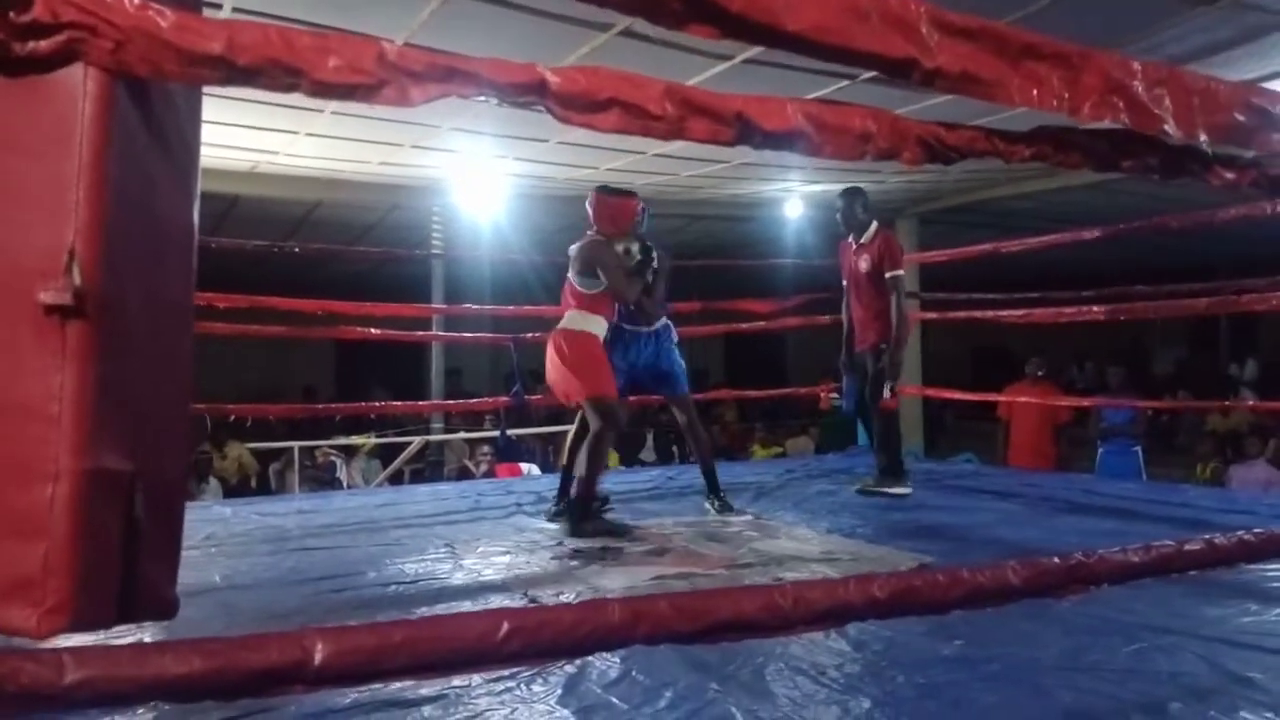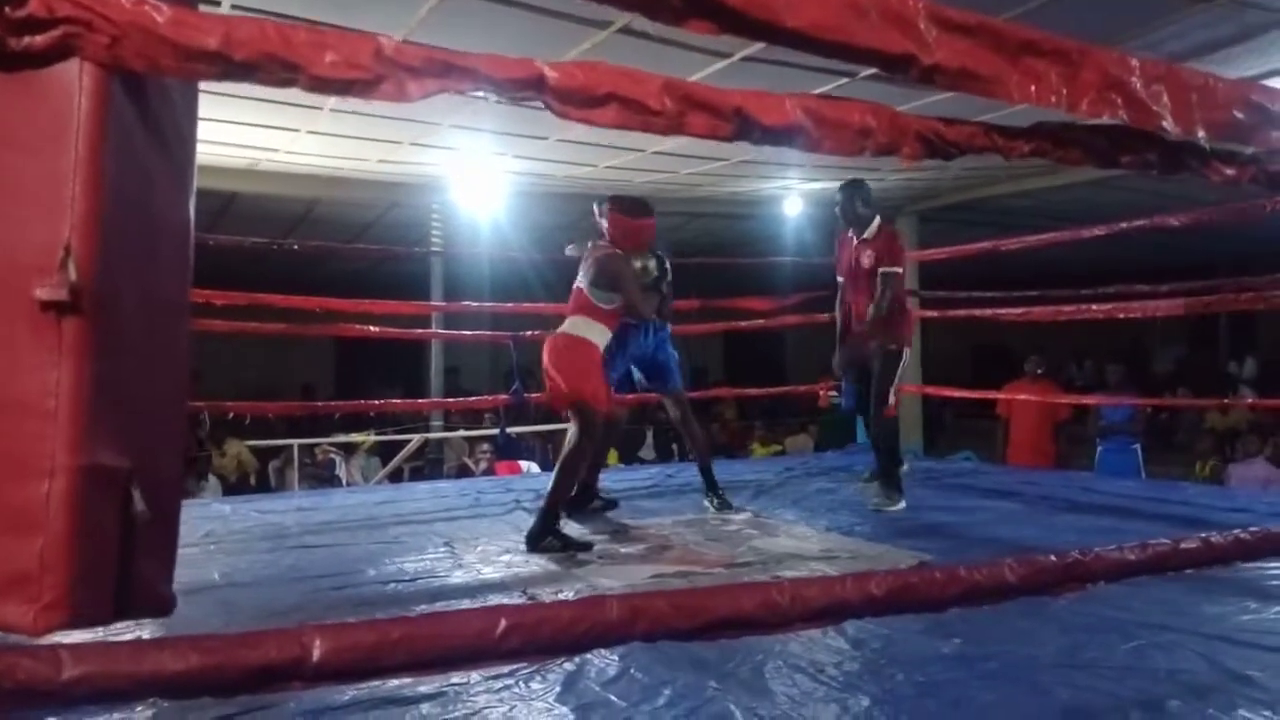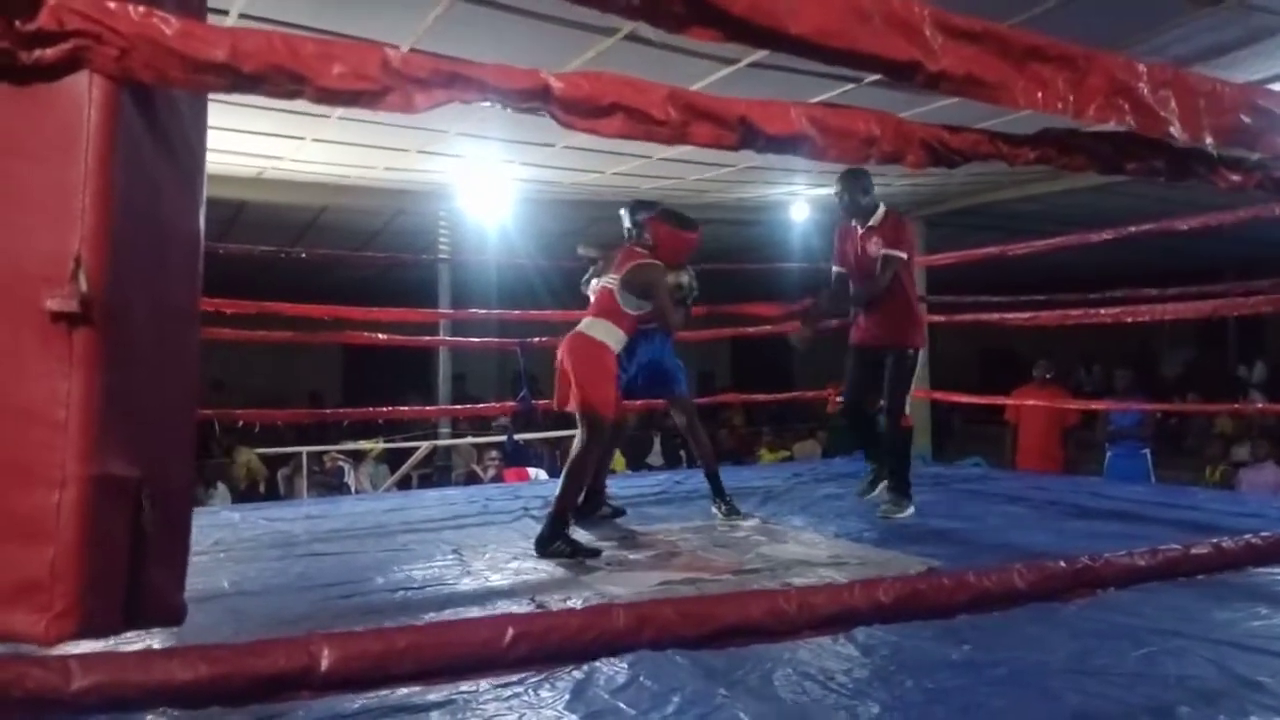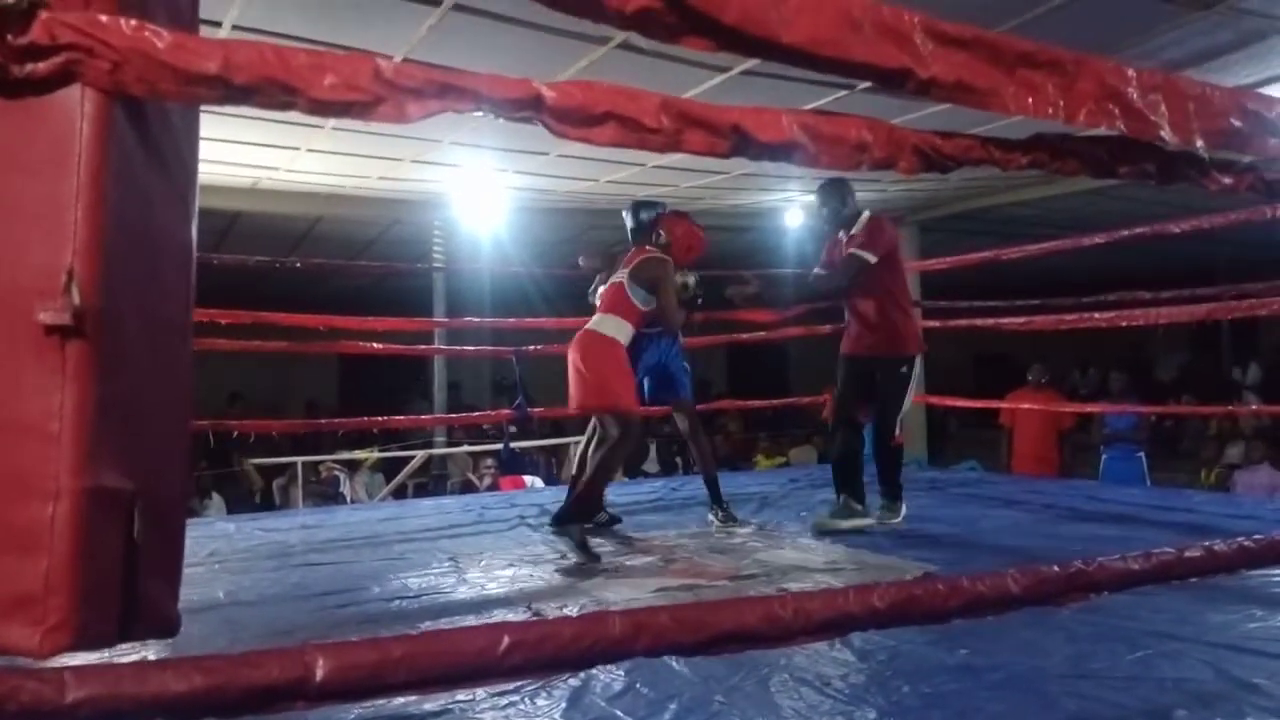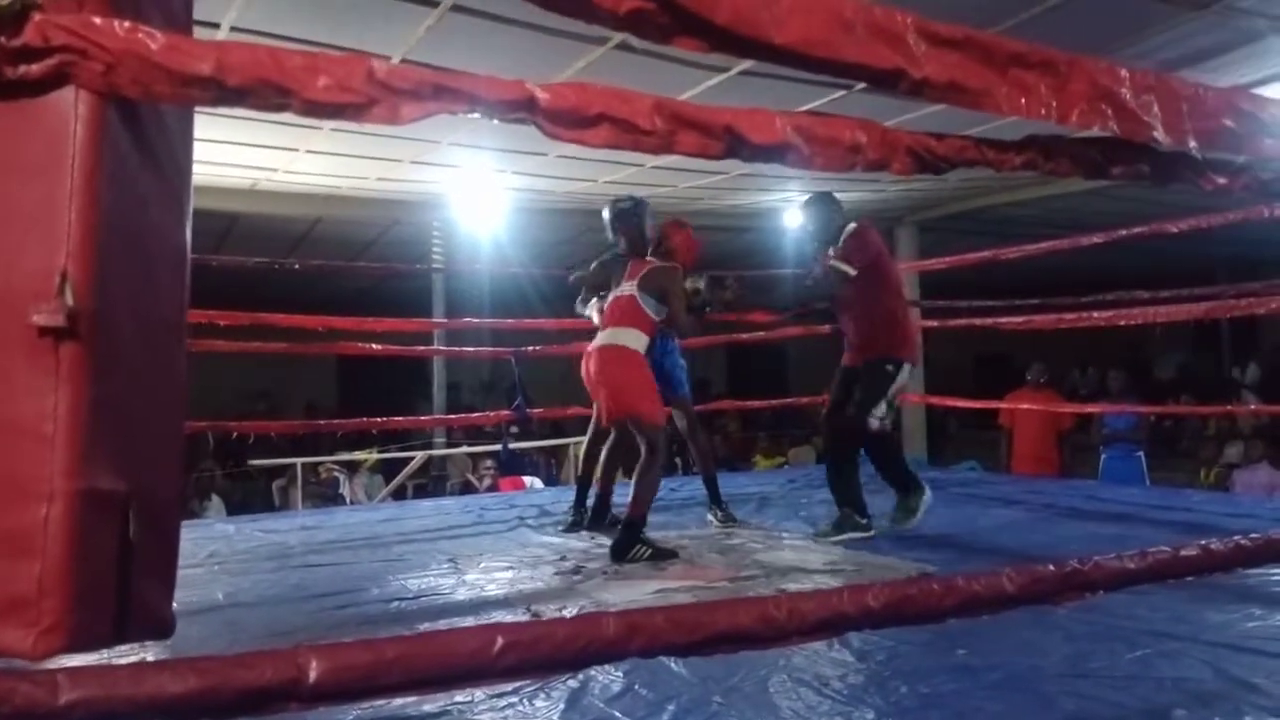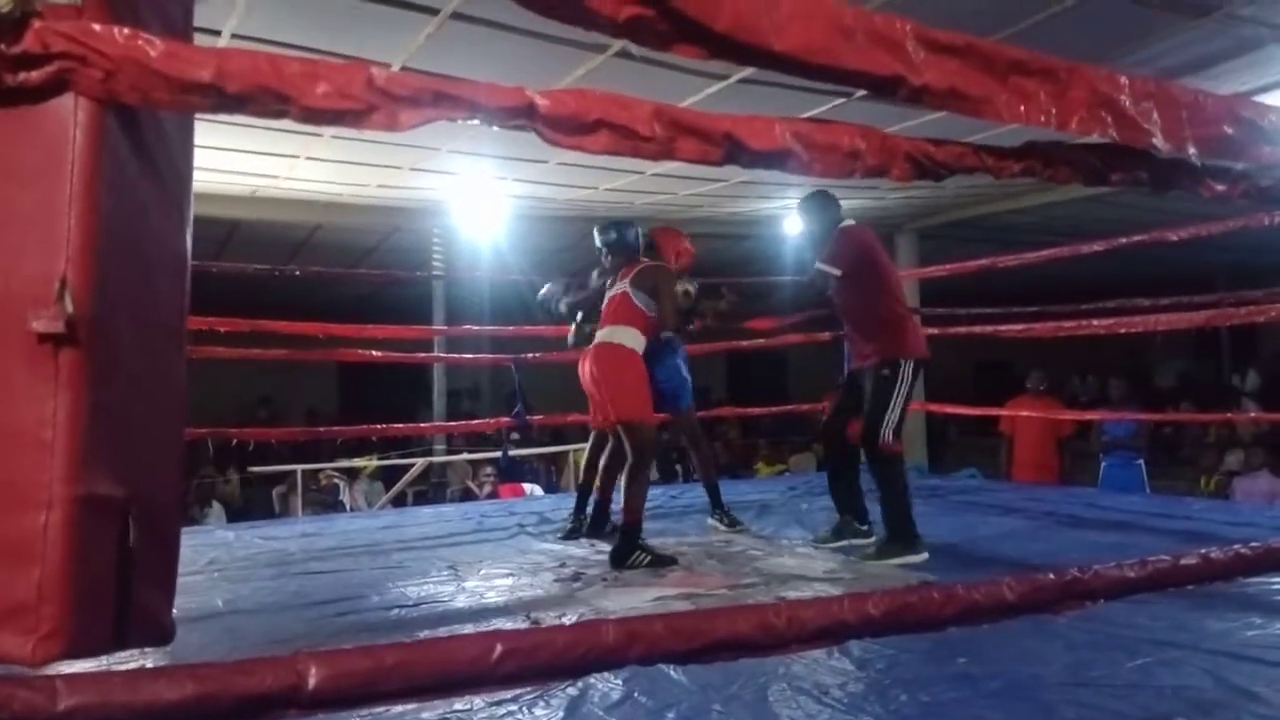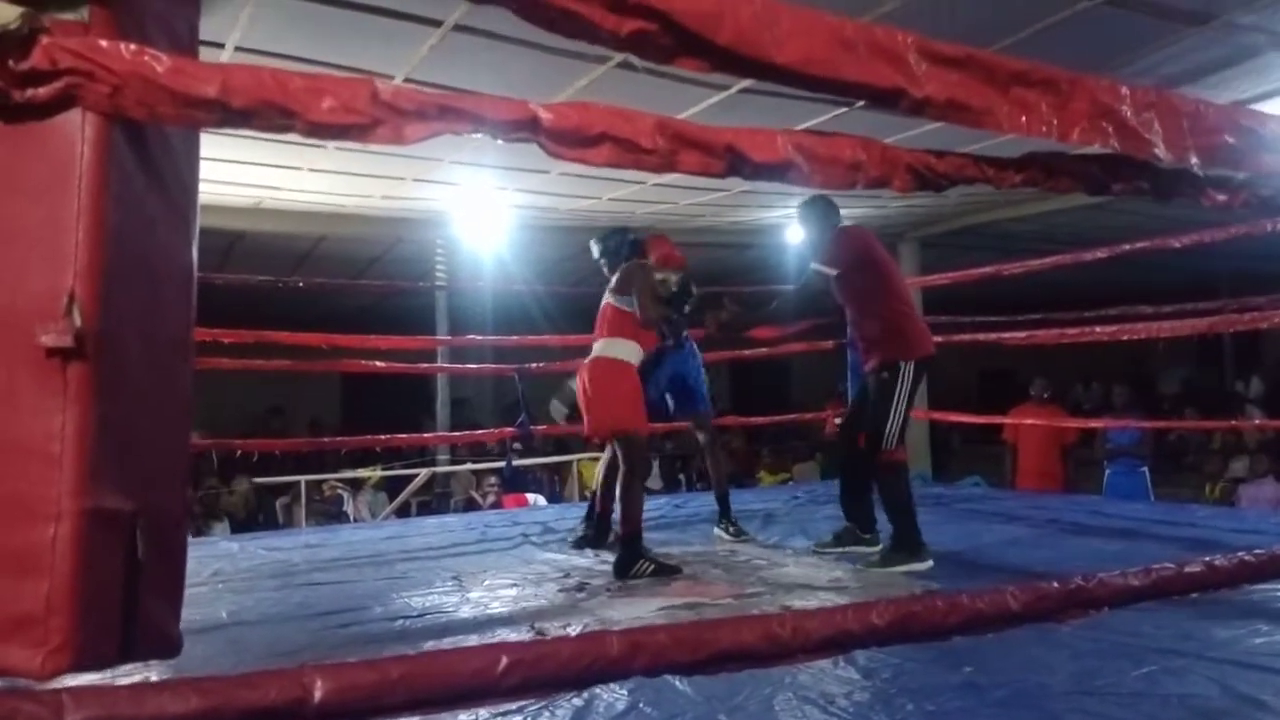
dt=0.2s
person 1, frame 1
left shoulder: (591, 245)
right shoulder: (600, 249)
right elbow: (626, 296)
right wrist: (641, 278)
left hip: (574, 341)
right hip: (577, 342)
left knee: (594, 419)
right knee: (608, 421)
left ankle: (582, 500)
right ankle: (581, 511)
person 1, frame 2
left shoulder: (600, 253)
right shoulder: (617, 262)
right elbow: (643, 312)
left hip: (574, 347)
right hip: (575, 349)
left knee: (595, 426)
right knee: (588, 433)
right ankle: (544, 528)
person 1, frame 3
left shoulder: (626, 253)
right shoulder: (653, 272)
right elbow: (671, 323)
right wrist: (680, 305)
left hip: (583, 345)
right hip: (593, 351)
left knee: (597, 433)
right knee: (594, 439)
right ankle: (553, 532)
person 1, frame 4
left shoulder: (634, 254)
right shoulder: (661, 264)
right elbow: (672, 322)
right wrist: (686, 307)
left hip: (590, 343)
right hip: (603, 347)
left knee: (607, 430)
right knee: (625, 431)
left ankle: (588, 505)
right ankle: (572, 512)
person 1, frame 5
left shoulder: (625, 270)
right shoulder: (669, 273)
right elbow: (681, 327)
right wrist: (694, 311)
left hip: (597, 357)
right hip: (623, 359)
left knee: (622, 433)
right knee: (653, 446)
right ankle: (630, 537)
person 1, frame 6
left shoulder: (620, 276)
right shoulder: (662, 273)
left elbow: (569, 307)
right elbow: (668, 324)
left wrist: (557, 297)
left hip: (595, 358)
right hip: (619, 360)
left knee: (622, 442)
right knee: (642, 450)
right ankle: (628, 544)
person 1, frame 7
left shoulder: (622, 281)
right shoulder: (638, 272)
right elbow: (647, 316)
left hip: (597, 370)
right hip: (615, 371)
left knee: (619, 449)
right knee: (636, 461)
left ankle: (599, 527)
right ankle: (630, 555)
person 2, frame 1
left shoulder: (885, 242)
right shoulder: (846, 248)
left elbow: (897, 297)
left wrist: (896, 347)
right wrist: (846, 347)
left hip: (884, 340)
right hip: (862, 341)
left knee: (878, 398)
right knee: (864, 405)
left ankle: (892, 475)
right ankle: (888, 471)
person 2, frame 2
left shoulder: (888, 237)
right shoulder: (844, 243)
left elbow: (886, 295)
left wrist: (857, 341)
right wrist: (841, 346)
left hip: (889, 338)
right hip: (859, 340)
left knee: (882, 405)
right knee: (864, 406)
left ankle: (891, 486)
right ankle: (888, 463)
person 2, frame 3
left shoulder: (896, 225)
right shoulder: (845, 233)
left elbow: (881, 282)
right elbow: (838, 285)
left wrist: (816, 315)
right wrist: (810, 316)
left hip: (901, 333)
right hip: (865, 335)
left knee: (895, 411)
right knee: (853, 407)
left ankle: (900, 493)
right ankle: (881, 463)
person 2, frame 4
left shoulder: (877, 229)
right shoulder: (835, 239)
left elbow: (840, 281)
right elbow: (820, 285)
left hip: (897, 343)
right hip: (858, 343)
left knee: (888, 425)
right knee: (845, 420)
left ankle: (893, 499)
right ankle: (850, 504)
person 2, frame 5
left shoulder: (861, 239)
right shoulder: (831, 252)
left hip: (891, 349)
right hip: (858, 353)
left knee: (862, 422)
right knee: (835, 427)
left ankle: (911, 490)
right ankle: (853, 514)
person 2, frame 6
left shoulder: (849, 237)
right shoulder: (841, 244)
left hip: (895, 352)
right hip: (868, 356)
left knee: (875, 437)
right knee: (834, 431)
left ankle: (904, 537)
right ankle: (854, 521)
person 2, frame 7
left shoulder: (846, 239)
right shoulder: (843, 245)
left elbow: (800, 296)
left wrist: (747, 319)
left hip: (901, 352)
right hip: (883, 354)
left knee: (881, 445)
right knee: (852, 438)
left ankle: (910, 546)
right ankle: (862, 530)
person 3, frame 1
left shoulder: (654, 259)
left elbow: (652, 310)
left wrist: (639, 277)
left hip: (657, 339)
right hip: (621, 339)
left knee: (687, 414)
left ankle: (714, 491)
right ankle: (565, 493)
person 3, frame 2
left shoulder: (657, 261)
left elbow: (662, 312)
left wrist: (651, 285)
left hip: (652, 335)
right hip: (618, 334)
left knee: (681, 410)
left ankle: (711, 488)
right ankle: (586, 490)
person 3, frame 3
left shoulder: (674, 275)
left elbow: (677, 323)
right elbow: (588, 284)
left wrist: (682, 297)
right wrist: (596, 284)
left hip: (658, 341)
right hip: (624, 341)
left knee: (688, 417)
left ankle: (720, 495)
right ankle: (593, 497)
person 3, frame 4
left shoulder: (680, 275)
right elbow: (597, 293)
left wrist: (685, 298)
left hip: (664, 344)
right hip: (629, 344)
left knee: (691, 422)
left ankle: (717, 503)
person 3, frame 5
right shoulder: (618, 263)
right elbow: (584, 304)
left wrist: (692, 306)
right wrist: (599, 309)
left hip: (660, 344)
left knee: (688, 422)
right knee: (602, 424)
left ankle: (716, 503)
right ankle: (580, 506)
person 3, frame 6
left shoulder: (676, 287)
left elbow: (677, 325)
left wrist: (685, 309)
left hip: (664, 355)
left knee: (691, 431)
left ankle: (717, 508)
right ankle: (582, 513)
person 3, frame 7
left shoulder: (677, 285)
left elbow: (676, 325)
left hip: (680, 356)
right hip: (650, 363)
left knee: (707, 435)
left ankle: (725, 517)
right ankle: (594, 519)
